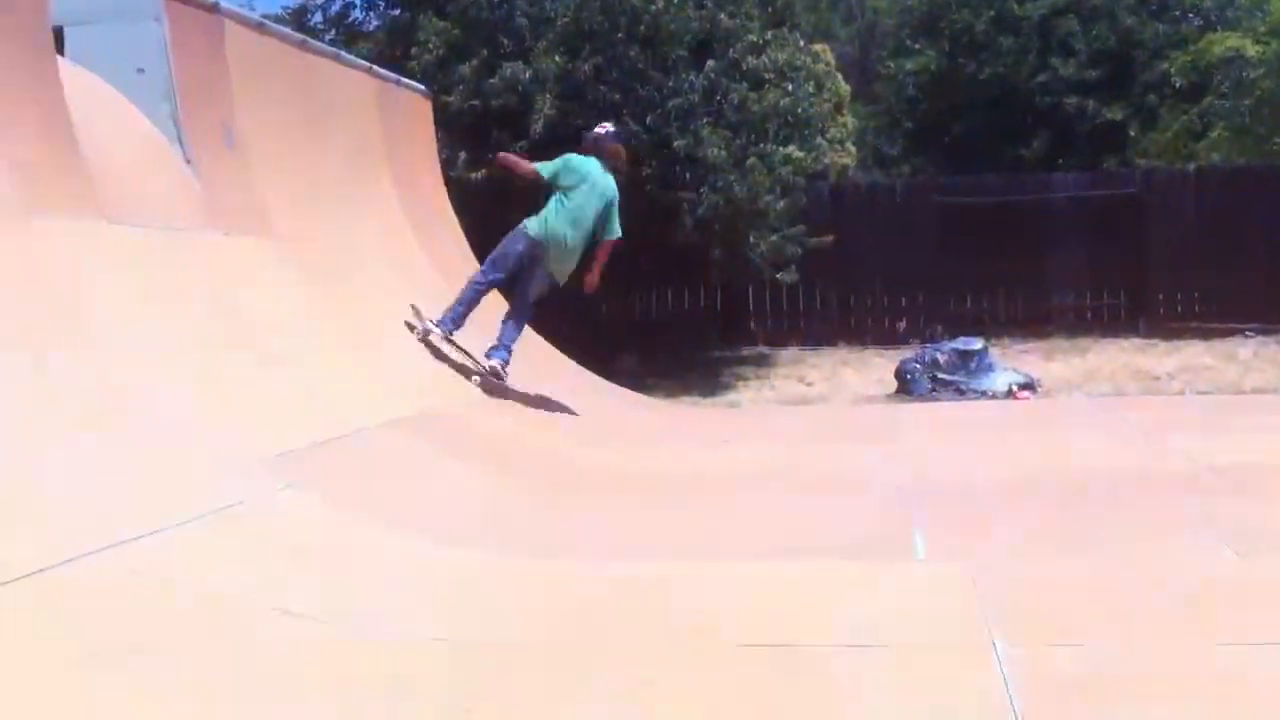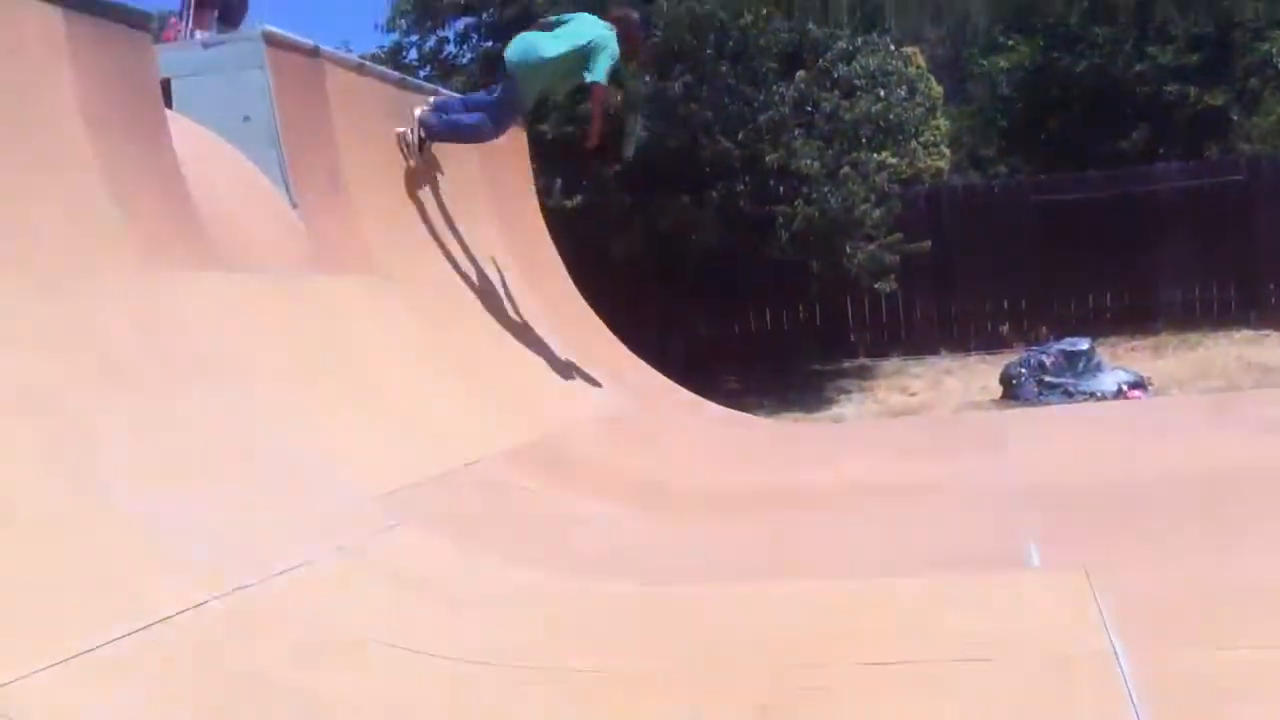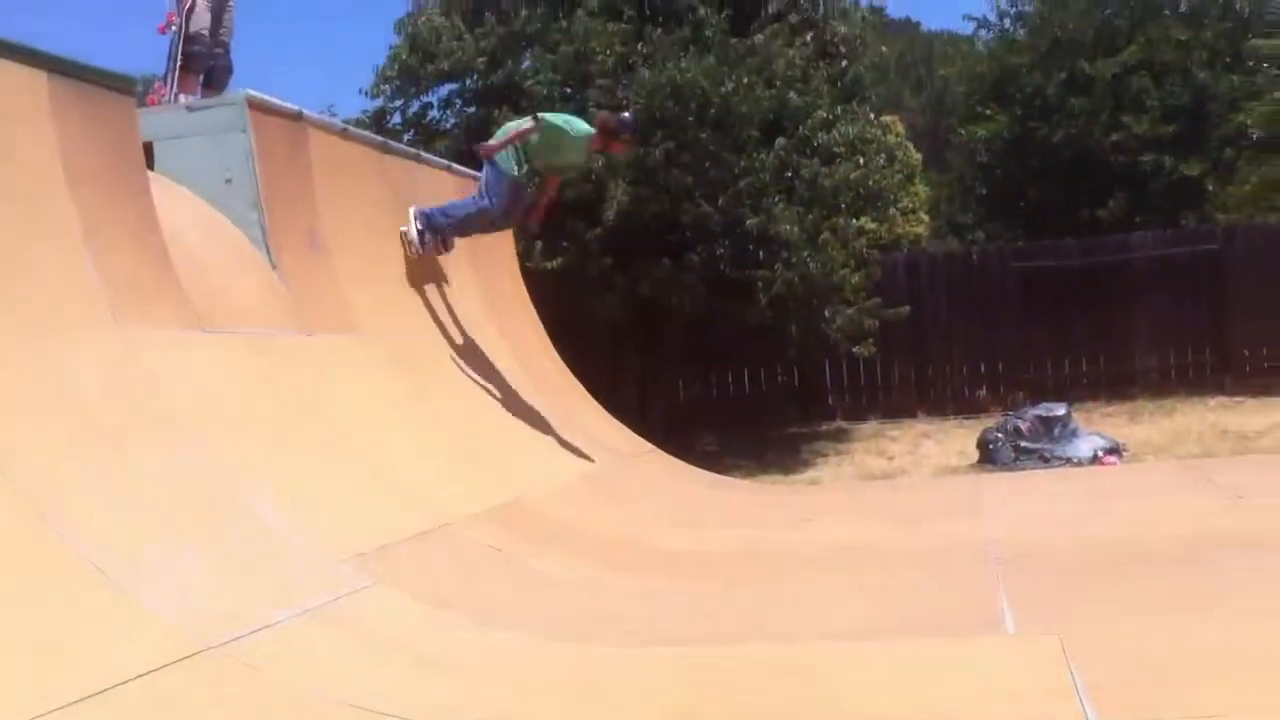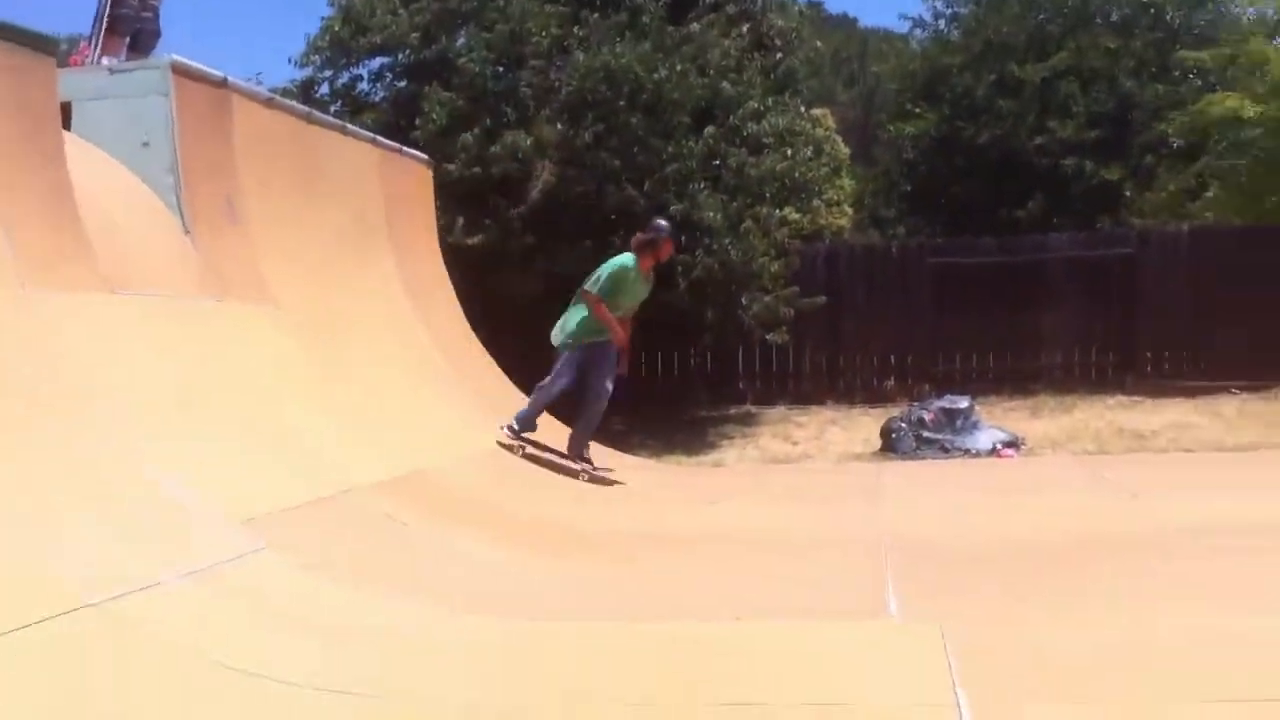
dt=0.4s
person 1, frame 1
left shoulder: (575, 161)
right shoulder: (612, 189)
left elbow: (531, 171)
right elbow: (610, 239)
left wrist: (504, 158)
right wrist: (595, 271)
left hip: (538, 234)
right hip: (562, 257)
left knee: (485, 277)
right knee: (523, 305)
left ankle: (446, 325)
right ankle: (499, 356)
person 1, frame 2
left shoulder: (587, 19)
right shoulder: (610, 50)
left elbow: (545, 23)
right elbow: (599, 88)
right wrist: (596, 127)
left hip: (520, 46)
right hip: (529, 71)
left knee: (496, 102)
right knee: (492, 126)
left ankle: (441, 105)
right ankle: (427, 123)
person 1, frame 3
left shoulder: (585, 153)
right shoulder: (577, 133)
left elbow: (553, 177)
right elbow: (536, 120)
left wrist: (539, 209)
right wrist: (499, 144)
left hip: (522, 161)
right hip: (507, 149)
left knee: (511, 214)
right knee: (492, 208)
left ankle: (442, 231)
right ankle: (423, 219)
person 1, frame 4
left shoulder: (647, 279)
right shoulder: (621, 265)
right elbow: (588, 294)
left wrist: (623, 353)
right wrist: (614, 327)
left hip: (607, 336)
right hip: (579, 329)
left knee: (601, 392)
right knee: (557, 384)
left ankle: (578, 447)
right ankle: (520, 425)
